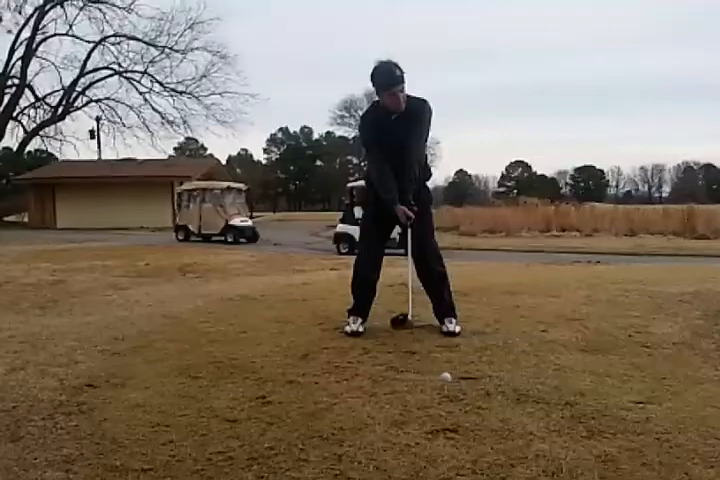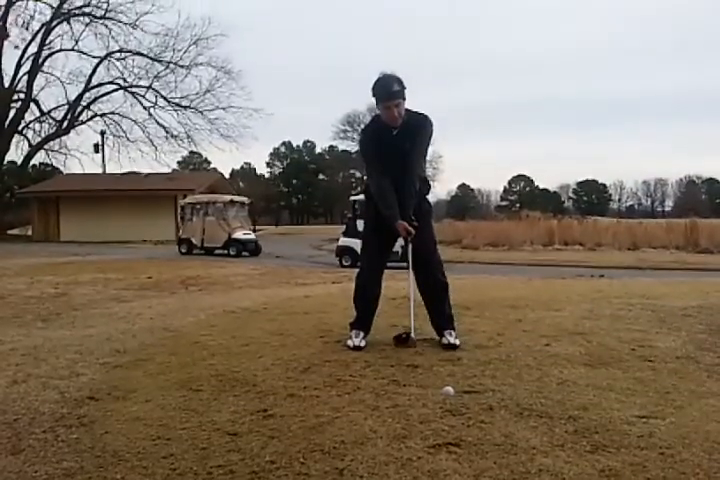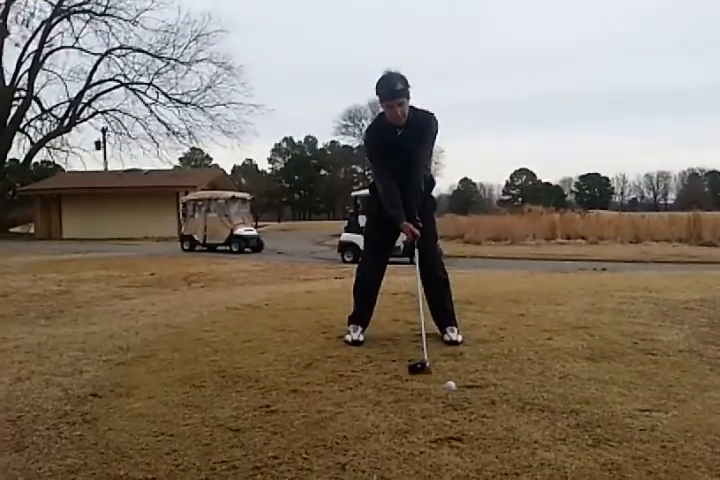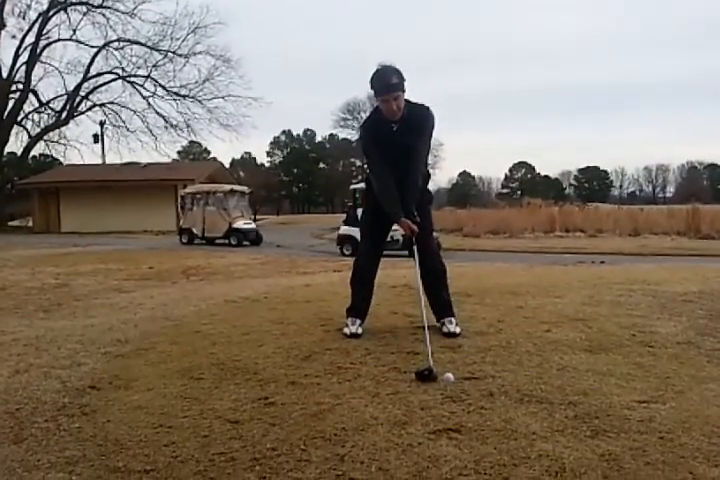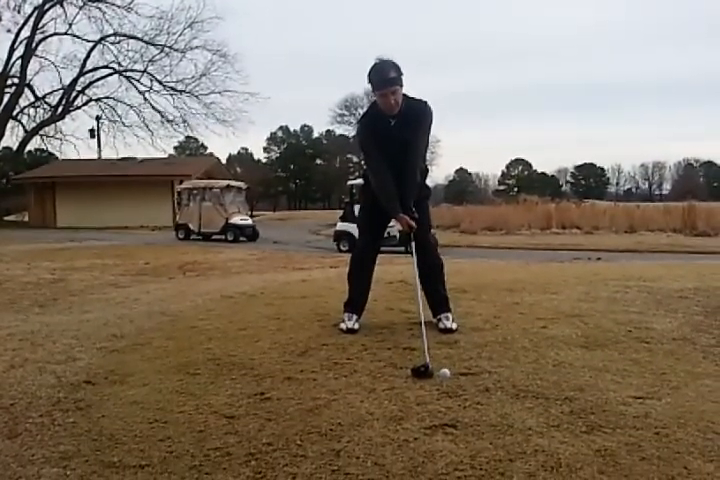
dt=1s
person 1, frame 1
left shoulder: (420, 109)
right shoulder: (369, 120)
left elbow: (414, 156)
right elbow: (378, 165)
left wrist: (406, 198)
right wrist: (394, 204)
left hip: (414, 189)
right hip: (380, 192)
left knee: (427, 251)
right knee: (368, 251)
left ankle: (446, 314)
right ankle: (357, 314)
person 1, frame 2
left shoulder: (421, 124)
right shoulder: (370, 134)
left elbow: (414, 171)
right elbow: (378, 179)
left wrist: (407, 213)
right wrist: (395, 219)
left hip: (415, 202)
right hip: (380, 205)
left knee: (429, 263)
right knee: (370, 265)
left ankle: (445, 327)
right ankle: (360, 327)
person 1, frame 3
left shoulder: (426, 122)
right shoulder: (374, 133)
left elbow: (419, 170)
right elbow: (384, 179)
left wrist: (412, 215)
right wrist: (400, 220)
left hip: (419, 198)
right hip: (384, 201)
left knee: (431, 259)
right knee: (371, 259)
left ankle: (448, 323)
right ankle: (357, 322)
person 1, frame 4
left shoulder: (422, 116)
right shoulder: (370, 127)
left elbow: (417, 165)
right elbow: (380, 175)
left wrist: (409, 210)
right wrist: (397, 216)
left hip: (415, 192)
right hip: (380, 194)
left knee: (428, 251)
right knee: (367, 252)
left ankle: (445, 315)
right ankle: (355, 315)
person 1, frame 5
left shoulder: (420, 111)
right shoulder: (367, 122)
left elbow: (415, 161)
right elbow: (377, 171)
left wrist: (407, 206)
right wrist: (395, 212)
left hip: (414, 187)
right hip: (378, 190)
left knee: (426, 245)
right knee: (365, 245)
left ankle: (442, 310)
right ankle: (352, 311)
